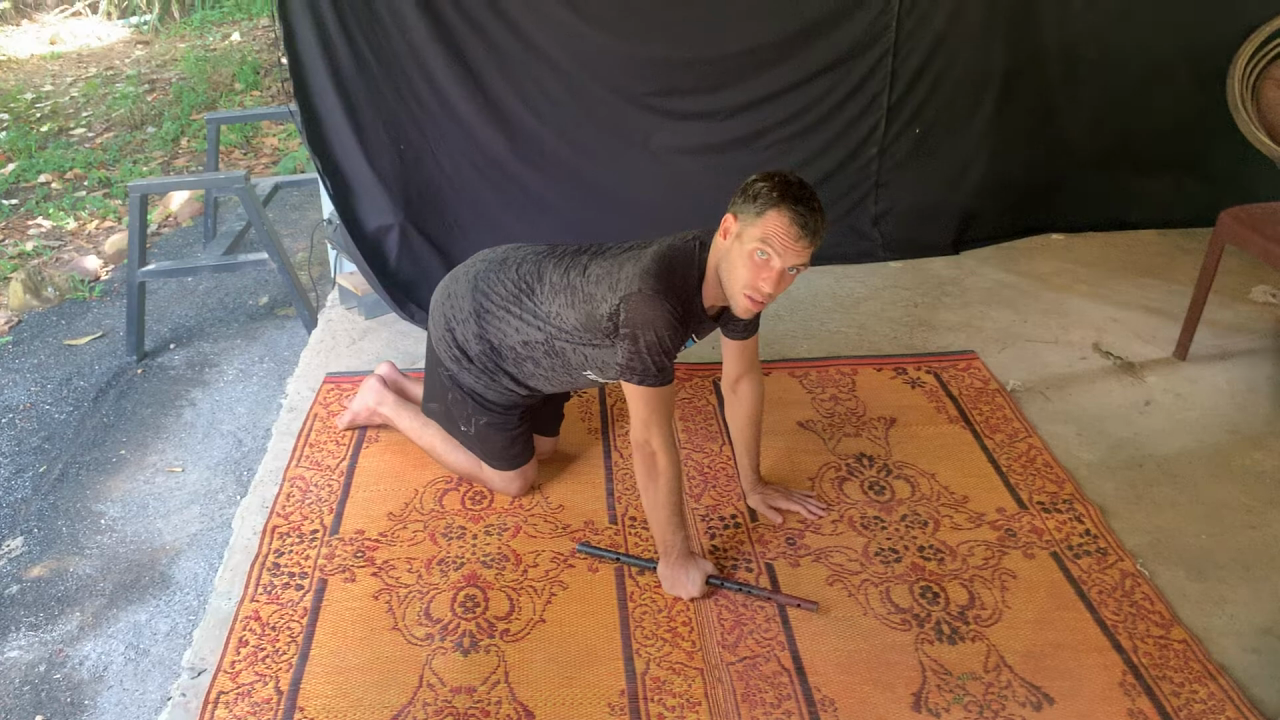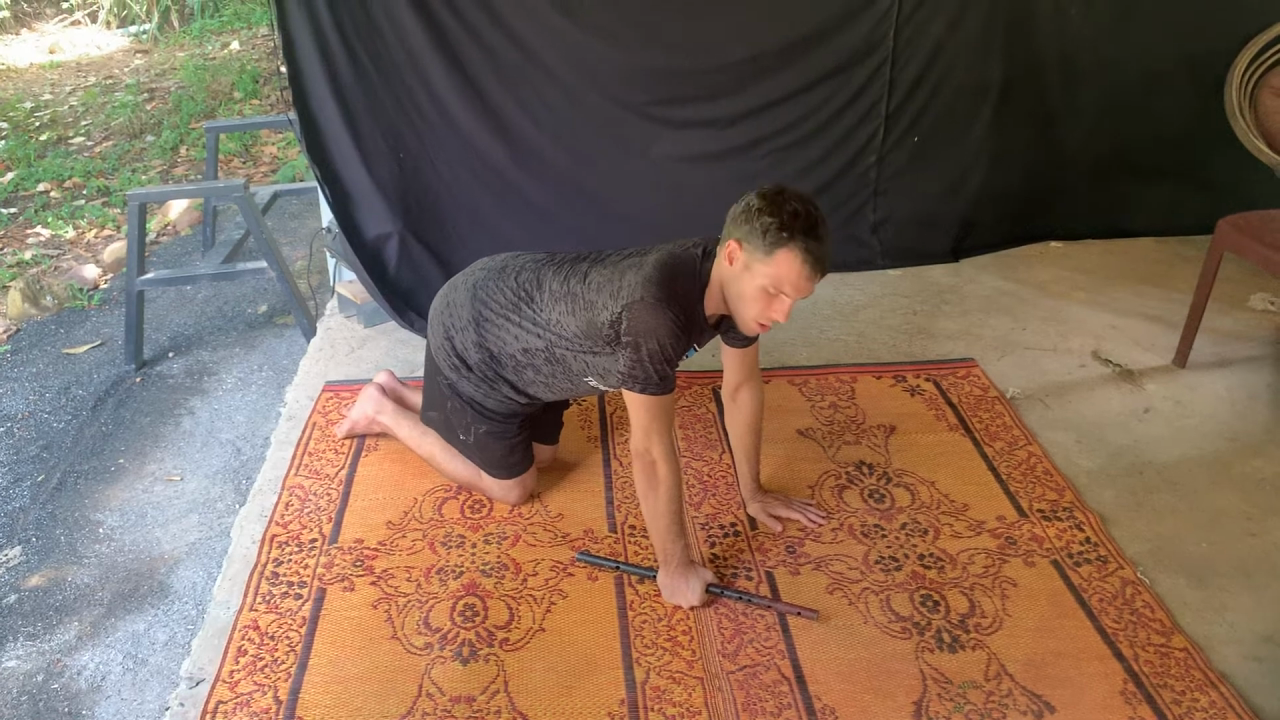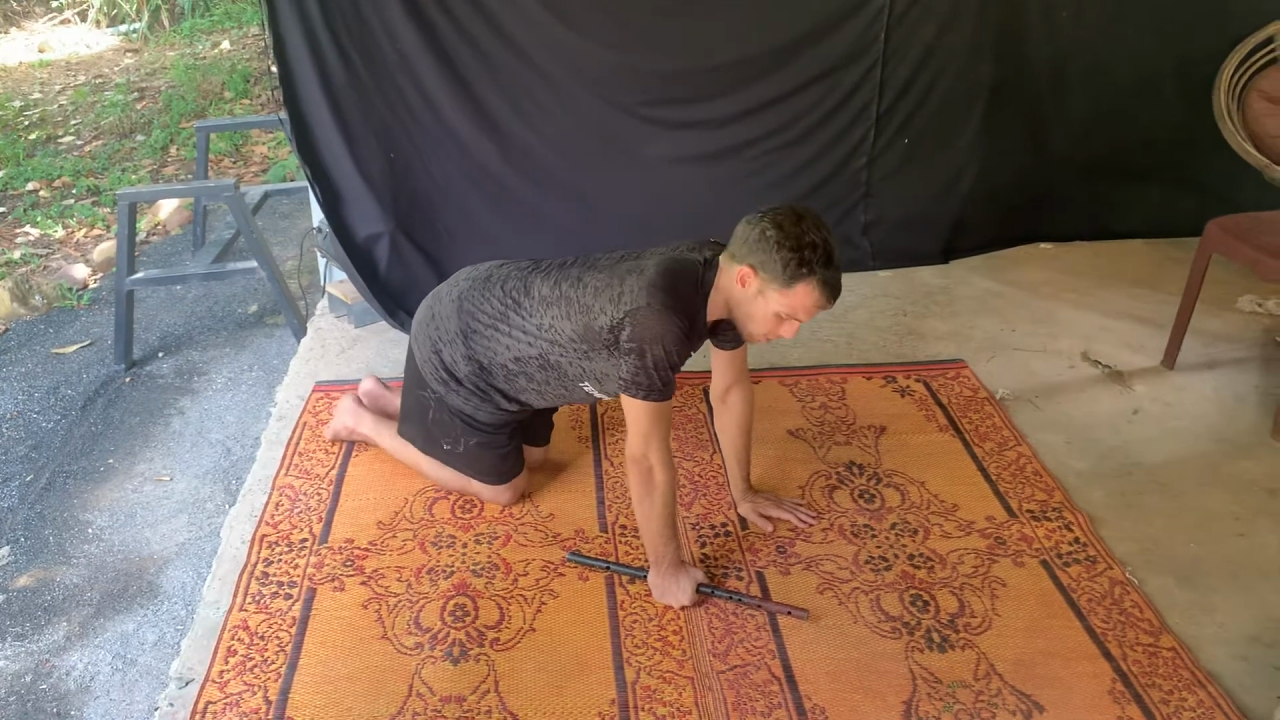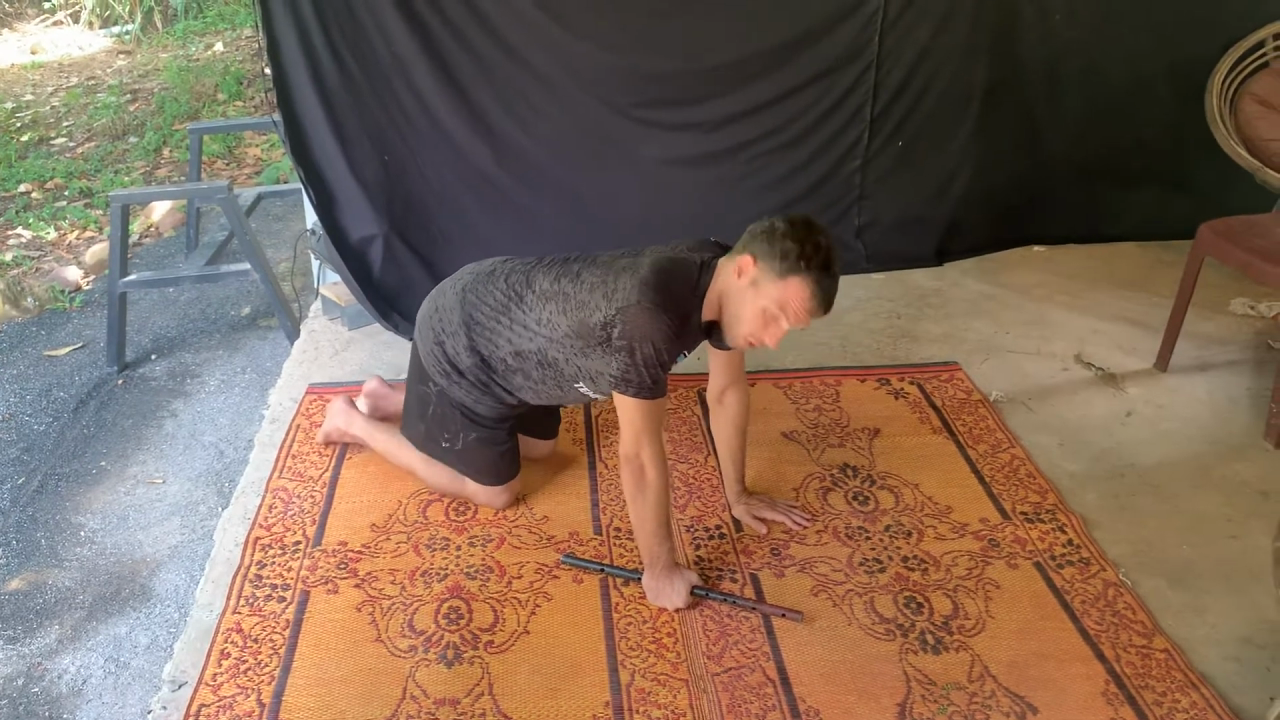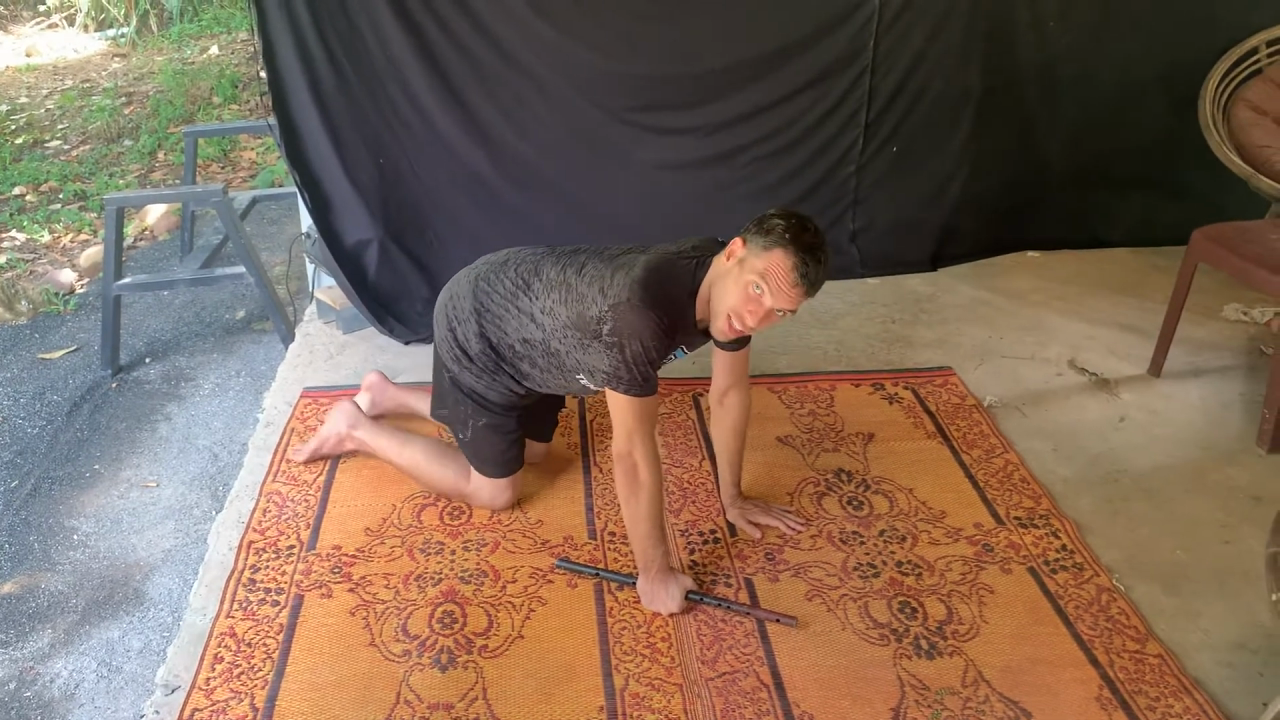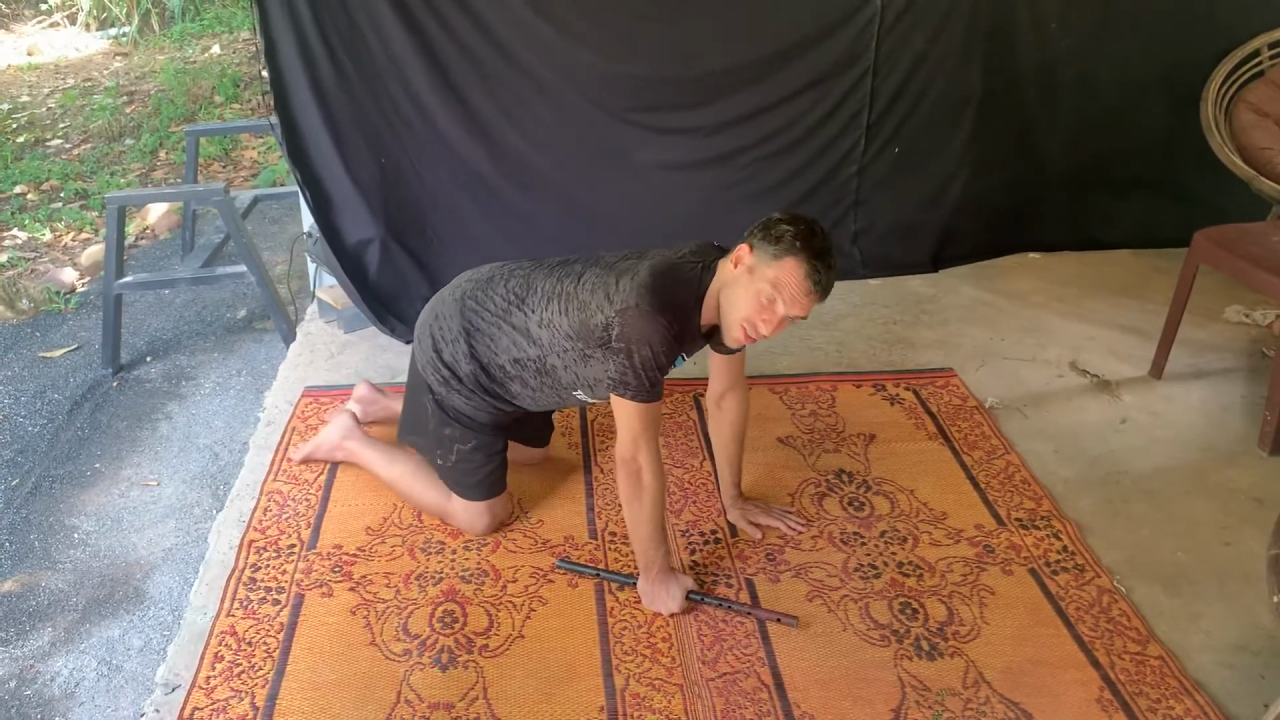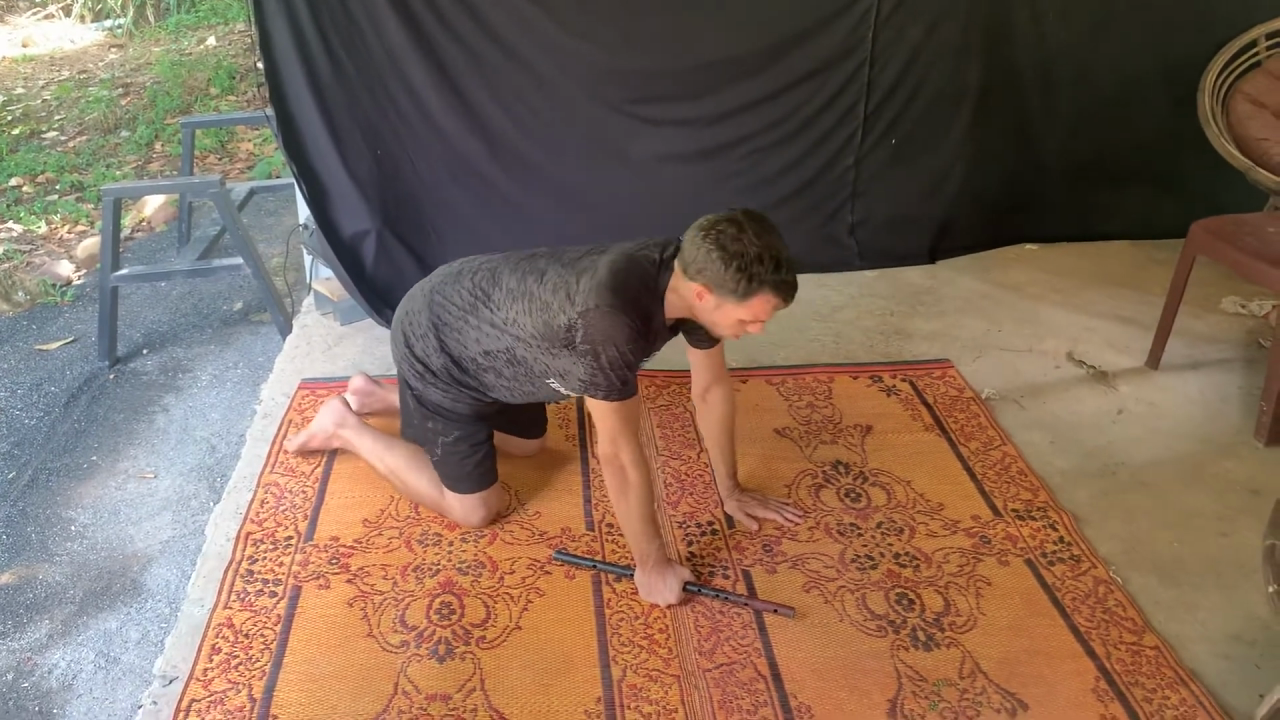
dt=0.7s
person 1, frame 1
left shoulder: (737, 274)
right shoulder: (651, 302)
left elbow: (742, 380)
right elbow: (652, 443)
left wrist: (752, 484)
right wrist: (675, 558)
left hip: (520, 313)
right hip: (473, 325)
left knee: (540, 447)
right knee: (512, 478)
left ankle: (401, 385)
right ankle: (383, 404)
person 1, frame 2
left shoulder: (739, 281)
right shoulder: (653, 311)
left elbow: (742, 387)
right elbow: (652, 451)
left wrist: (752, 491)
right wrist: (674, 566)
left hip: (519, 318)
right hip: (472, 333)
left knee: (540, 453)
right knee: (512, 485)
left ankle: (399, 392)
right ankle: (382, 410)
person 1, frame 3
left shoulder: (723, 274)
right shoulder: (655, 319)
left elbow: (731, 389)
right elbow: (646, 456)
left wrist: (742, 493)
right wrist: (666, 566)
left hip: (499, 318)
right hip: (456, 344)
left knee: (529, 452)
right knee: (502, 487)
left ankle: (386, 398)
right ankle: (360, 421)
person 1, frame 4
left shoulder: (720, 274)
right shoulder: (649, 317)
left elbow: (727, 391)
right elbow: (639, 455)
left wrist: (737, 495)
right wrist: (660, 569)
left hip: (507, 319)
right hip: (461, 339)
left knee: (537, 446)
right knee: (497, 490)
left ankle: (391, 399)
right ankle: (354, 421)
person 1, frame 5
left shoulder: (731, 287)
right shoulder: (639, 311)
left elbow: (729, 392)
right elbow: (633, 453)
left wrist: (732, 497)
right wrist: (654, 572)
left hip: (525, 315)
right hip: (476, 324)
left knee: (532, 447)
right knee: (497, 490)
left ankle: (385, 395)
right ankle: (357, 431)
person 1, frame 6
left shoulder: (727, 288)
right shoulder: (646, 317)
left elbow: (726, 395)
right elbow: (636, 458)
left wrist: (732, 499)
right wrist: (655, 573)
left hip: (506, 325)
right hip: (460, 344)
left knee: (529, 450)
right knee: (482, 515)
left ankle: (380, 403)
right ankle: (351, 441)
person 1, frame 7
left shoulder: (693, 273)
right shoulder: (610, 319)
left elbow: (711, 388)
right elbow: (619, 454)
left wrist: (731, 491)
right wrist: (651, 565)
left hip: (489, 325)
right hip: (436, 342)
left knee: (527, 443)
right knee: (475, 508)
left ankle: (375, 395)
right ankle: (345, 427)
